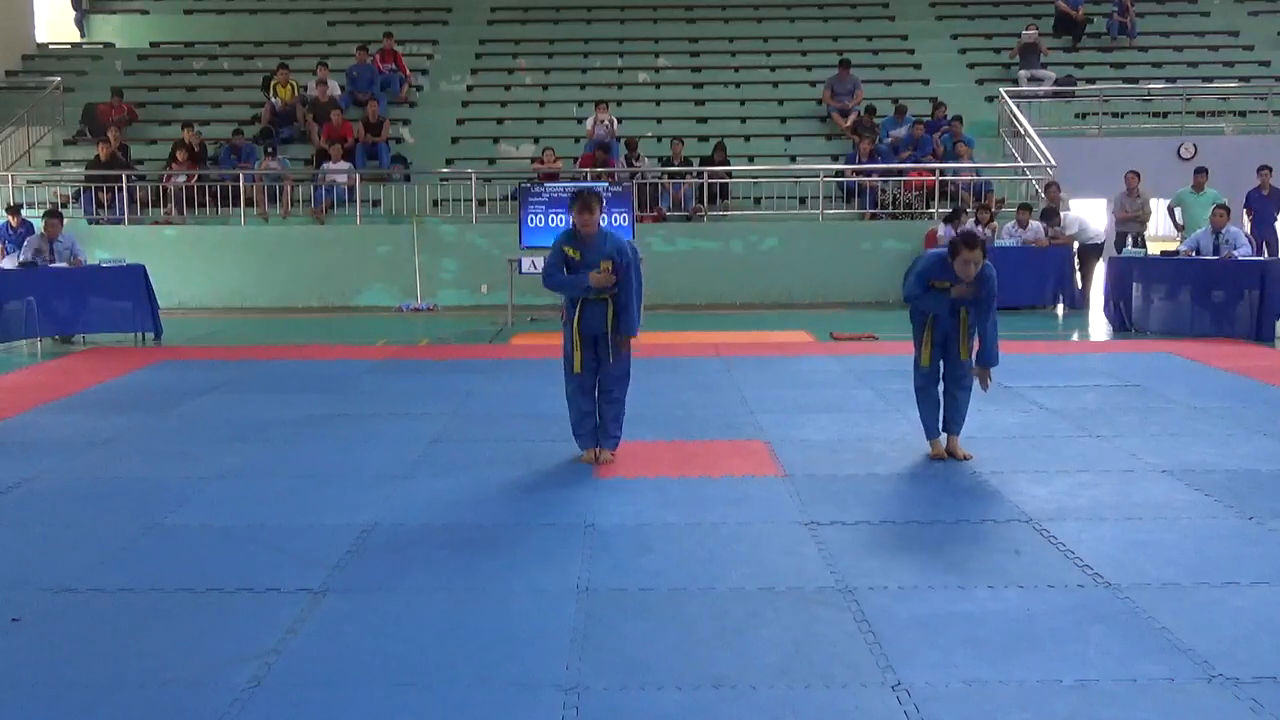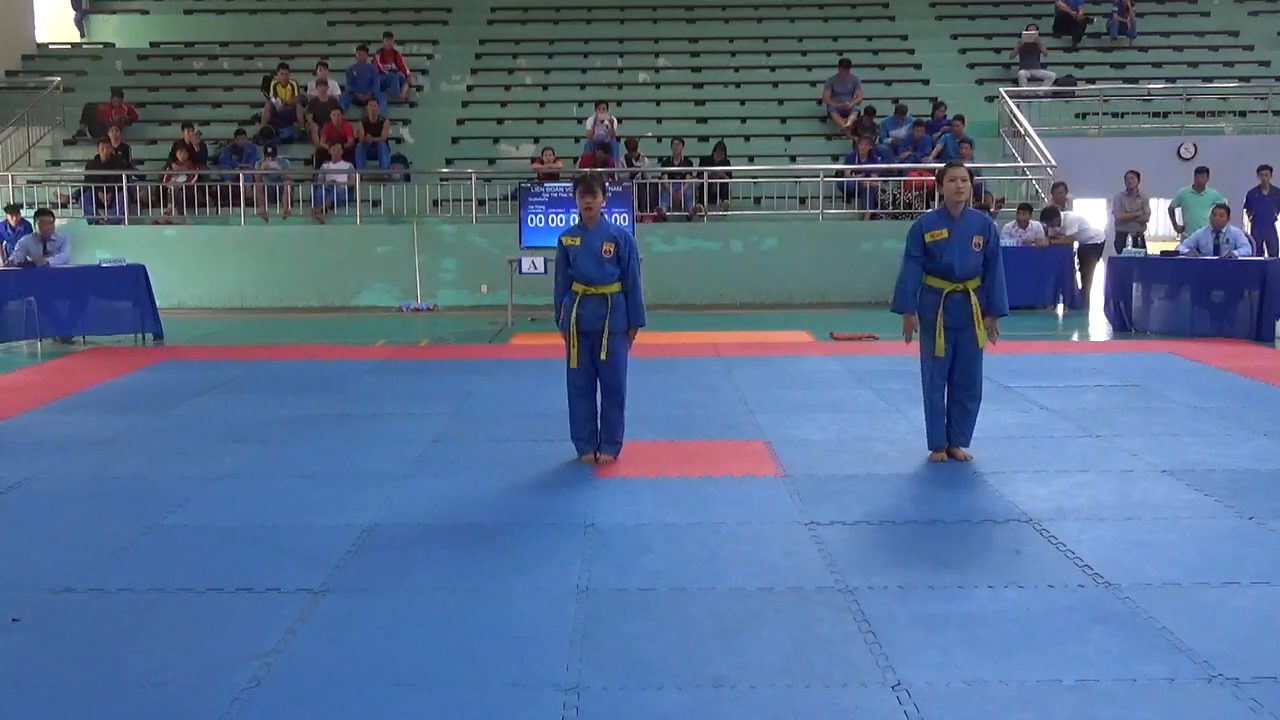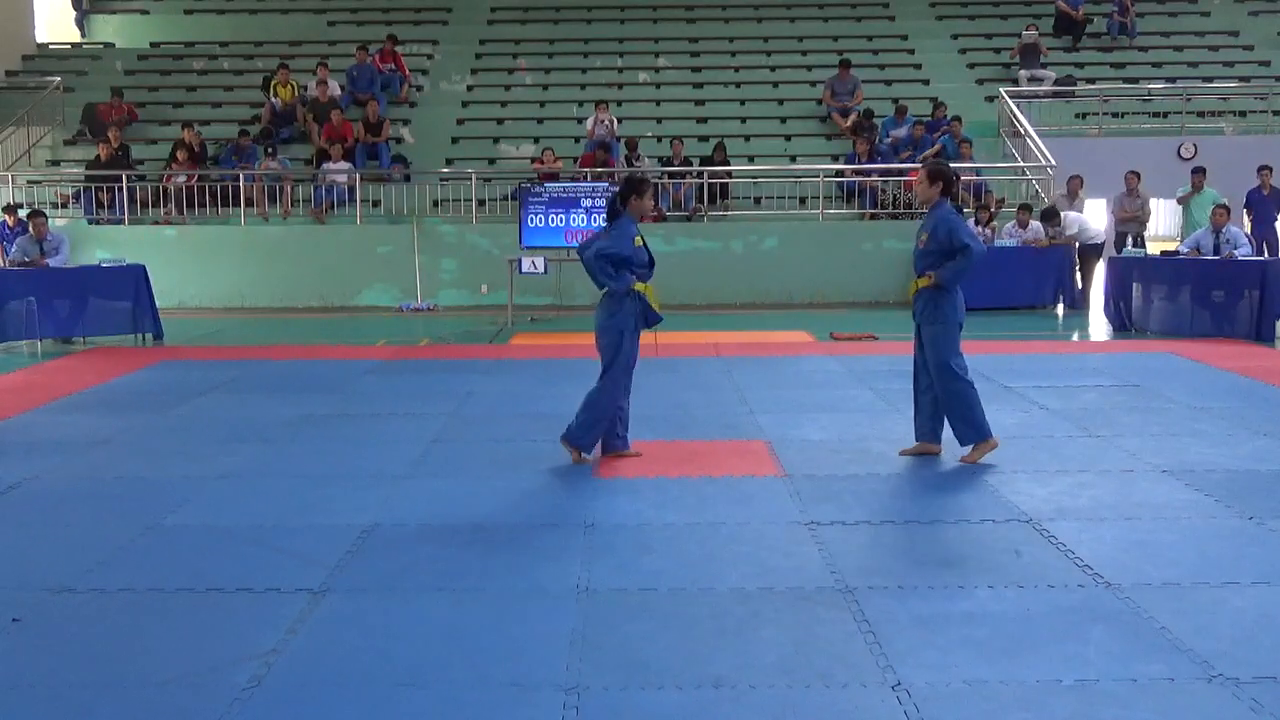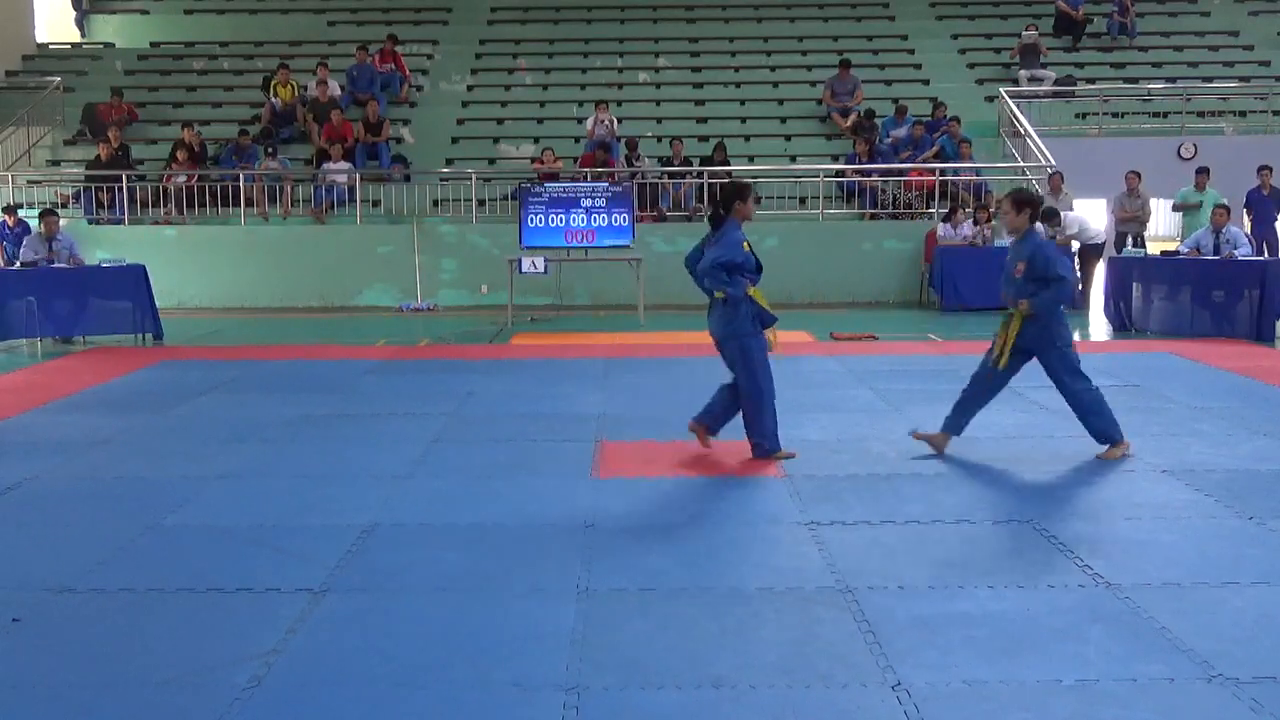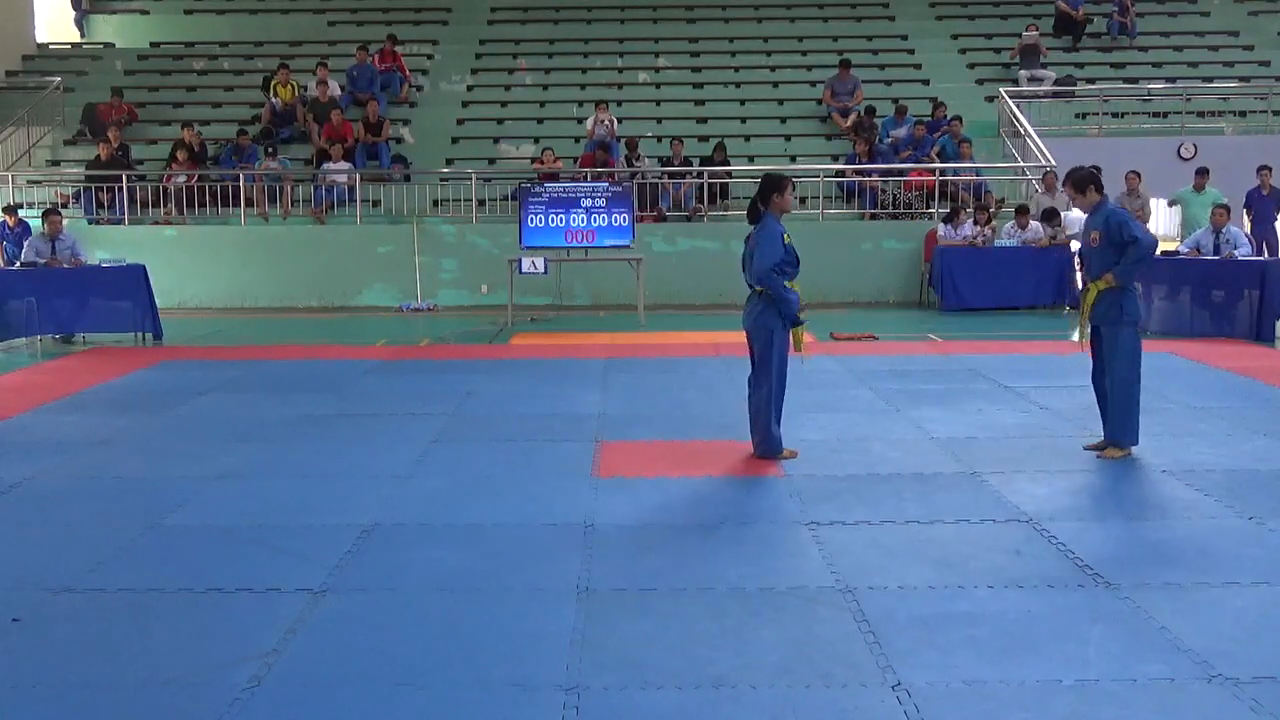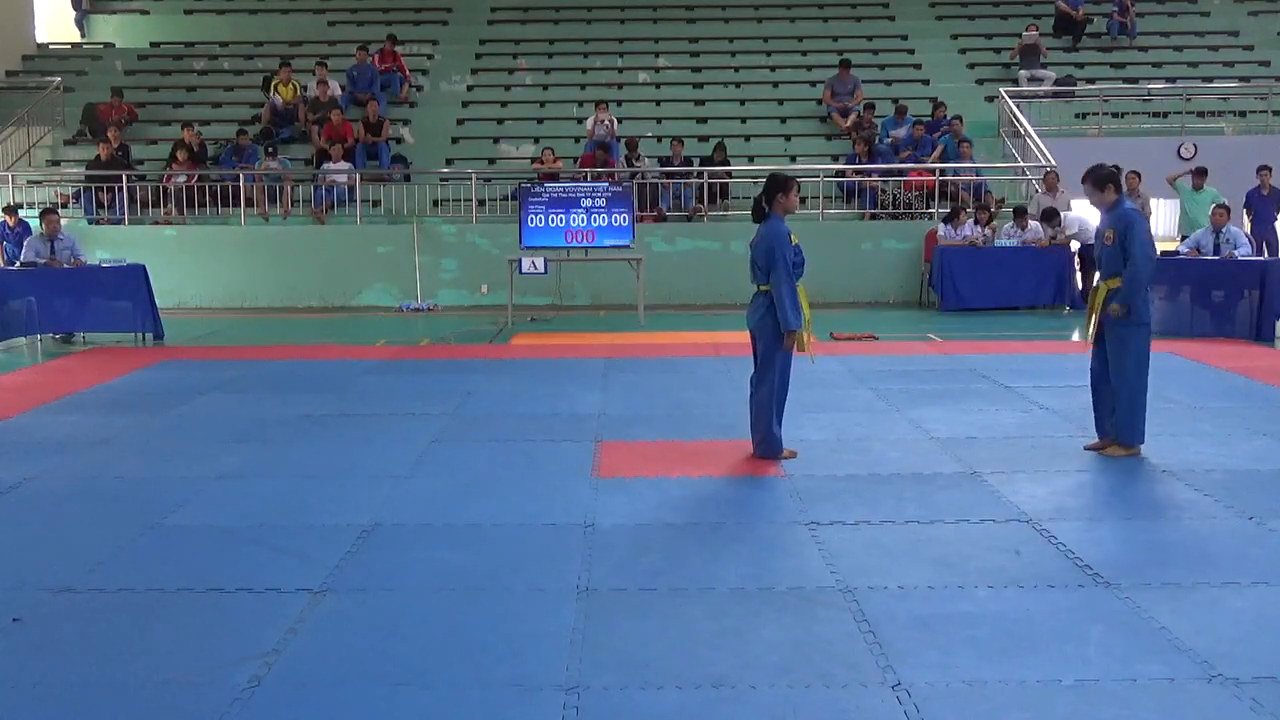
dt=0.7s
person 1, frame 1
left shoulder: (619, 245)
right shoulder: (564, 242)
left elbow: (630, 289)
right elbow: (550, 278)
left wrist: (627, 330)
right wrist: (586, 281)
left hip: (610, 319)
right hip: (578, 319)
left knee: (613, 382)
right knee: (579, 381)
left ankle: (608, 443)
right ankle: (587, 443)
person 1, frame 2
left shoulder: (620, 236)
right shoulder: (568, 238)
left elbow: (631, 280)
right elbow: (562, 282)
left wrist: (634, 321)
right wrist: (563, 319)
left hip: (611, 315)
right hip: (578, 315)
left knee: (613, 383)
right knee: (579, 383)
left ankle: (609, 446)
right ankle: (585, 446)
person 1, frame 3
left shoulder: (624, 228)
right shoulder: (624, 232)
left elbow: (584, 248)
right elbow: (593, 256)
left wrist: (607, 284)
right wrist: (619, 283)
left hip: (626, 312)
right hip: (622, 312)
left knee: (619, 381)
right knee: (613, 382)
left ankle: (614, 443)
right ankle: (577, 438)
person 1, frame 4
left shoulder: (719, 233)
right shoulder: (732, 238)
left elbow: (693, 262)
right elbow: (707, 268)
left wrist: (713, 291)
right wrist: (735, 289)
left hip: (725, 315)
right hip: (738, 317)
left knee: (745, 379)
right knee: (758, 382)
left ankle: (705, 422)
right ankle: (765, 446)
person 1, frame 5
left shoulder: (764, 227)
right shoulder: (772, 231)
left elbow: (752, 269)
right elbow: (762, 273)
right wrist: (791, 299)
left hip: (762, 310)
right hip: (771, 313)
left knee: (763, 379)
right knee: (770, 380)
left ankle: (764, 442)
right ankle: (768, 445)
person 1, frame 6
left shoulder: (766, 229)
right shoulder: (779, 233)
right elbow: (782, 282)
right wrist: (790, 325)
left hip: (762, 310)
right hip: (774, 314)
left knee: (765, 378)
right knee: (773, 379)
left ankle: (764, 441)
right ankle: (769, 445)
person 2, frame 1
left shoulder: (987, 275)
right shoulder: (930, 263)
left elbow: (986, 320)
right elbow: (912, 297)
left wrist: (984, 362)
right wrist: (949, 295)
left hip: (961, 317)
right hip: (928, 316)
left knee: (960, 375)
right knee: (927, 374)
left ankle: (953, 438)
right ankle: (934, 439)
person 2, frame 2
left shoulder: (984, 224)
right shoulder: (926, 224)
left elbow: (994, 269)
right elbow: (912, 267)
left wrist: (993, 312)
right wrist: (908, 309)
left hip: (971, 307)
right hip: (935, 306)
left knee: (968, 380)
right knee: (935, 379)
left ankle: (957, 441)
right ankle: (938, 444)
person 2, frame 3
left shoulder: (946, 219)
right shoulder: (934, 217)
left elbow: (974, 250)
left wrist: (942, 277)
right wrist: (929, 276)
left hip: (941, 305)
right hip: (930, 304)
left knee: (948, 372)
right knee: (926, 374)
left ankle: (982, 438)
right ankle: (929, 439)
person 2, frame 4
left shoulder: (1042, 248)
right shoulder: (1019, 245)
left elbow: (1068, 284)
left wrist: (1035, 305)
right wrist: (1011, 297)
left hip: (1046, 328)
right hip: (1019, 326)
left knee: (1074, 384)
right knee: (985, 378)
left ankle: (1116, 441)
right ankle: (945, 434)
person 2, frame 5
left shoulder: (1115, 216)
right shoulder: (1092, 219)
left elbow: (1147, 243)
left wrist: (1118, 276)
right wrist: (1089, 275)
left hip: (1119, 305)
right hip: (1100, 304)
left knee: (1121, 372)
right knee: (1102, 373)
left ankle: (1122, 441)
right ankle: (1112, 436)
person 2, frame 6
left shoulder: (1130, 217)
right shoulder: (1108, 217)
left elbow: (1141, 262)
left wrist: (1124, 300)
right wrist: (1100, 299)
left hip: (1127, 308)
right hip: (1108, 305)
left knee: (1127, 374)
right knee: (1102, 371)
left ankle: (1129, 440)
right ankle: (1109, 433)
